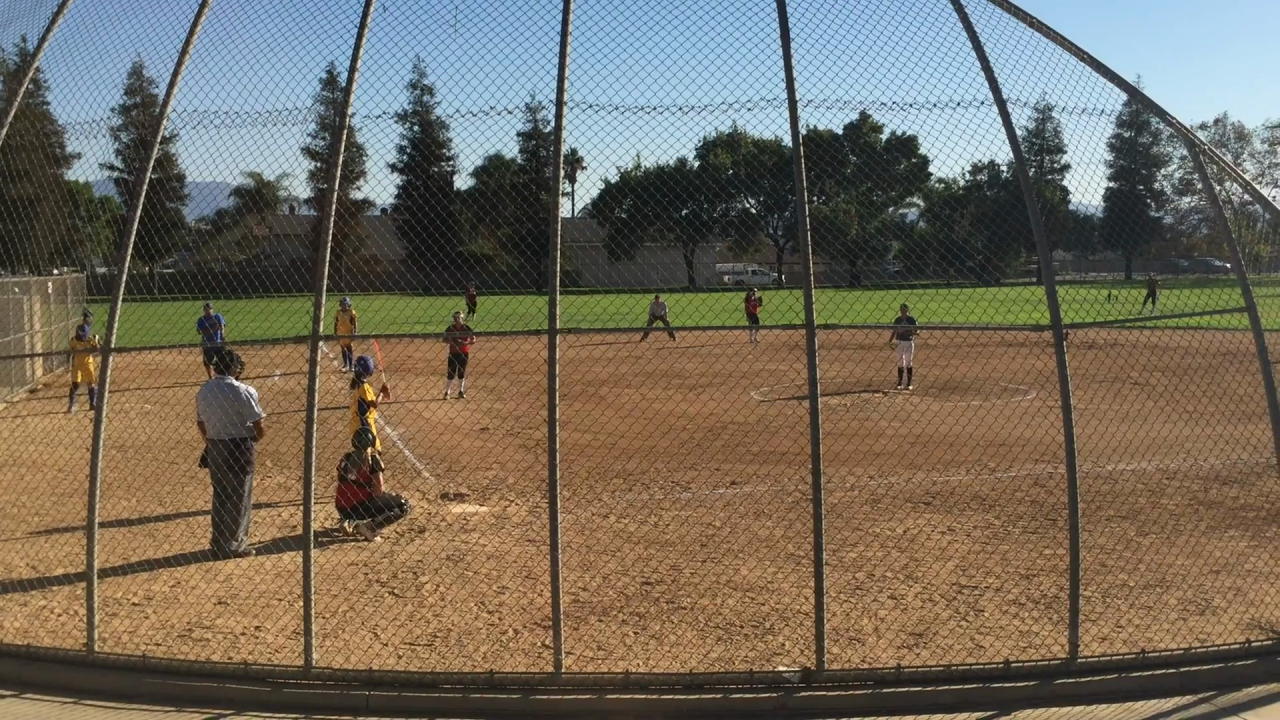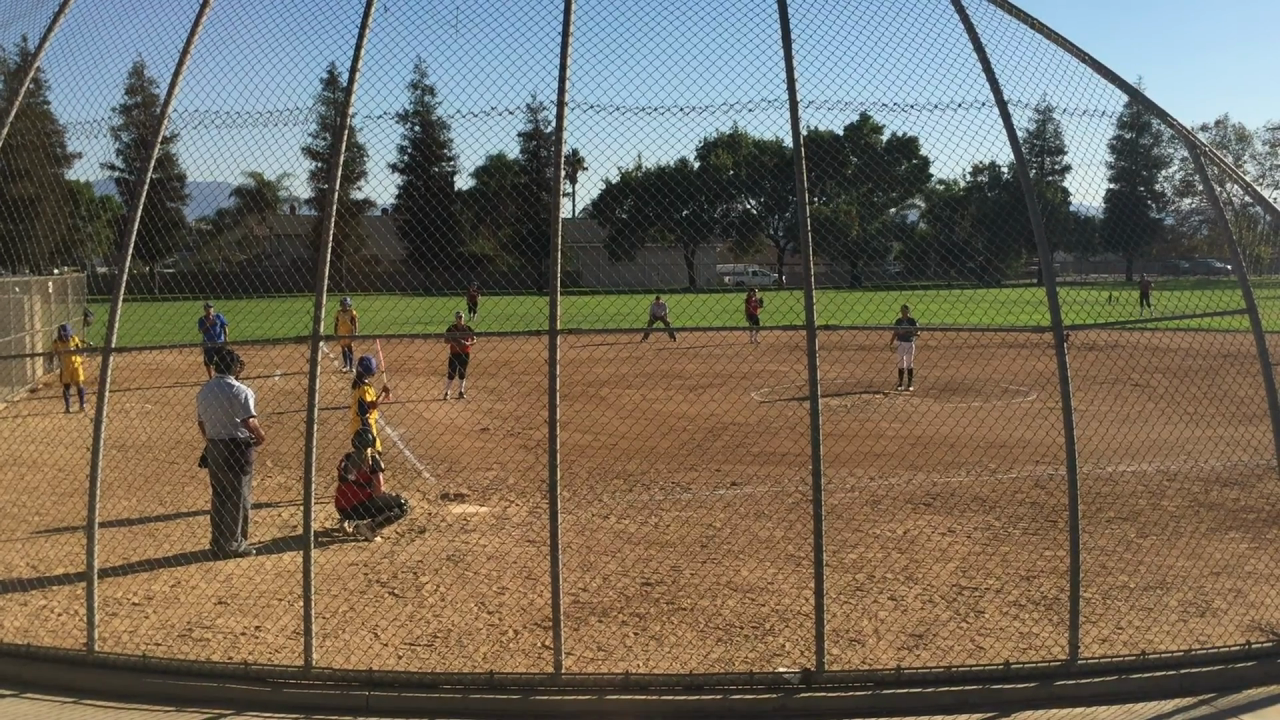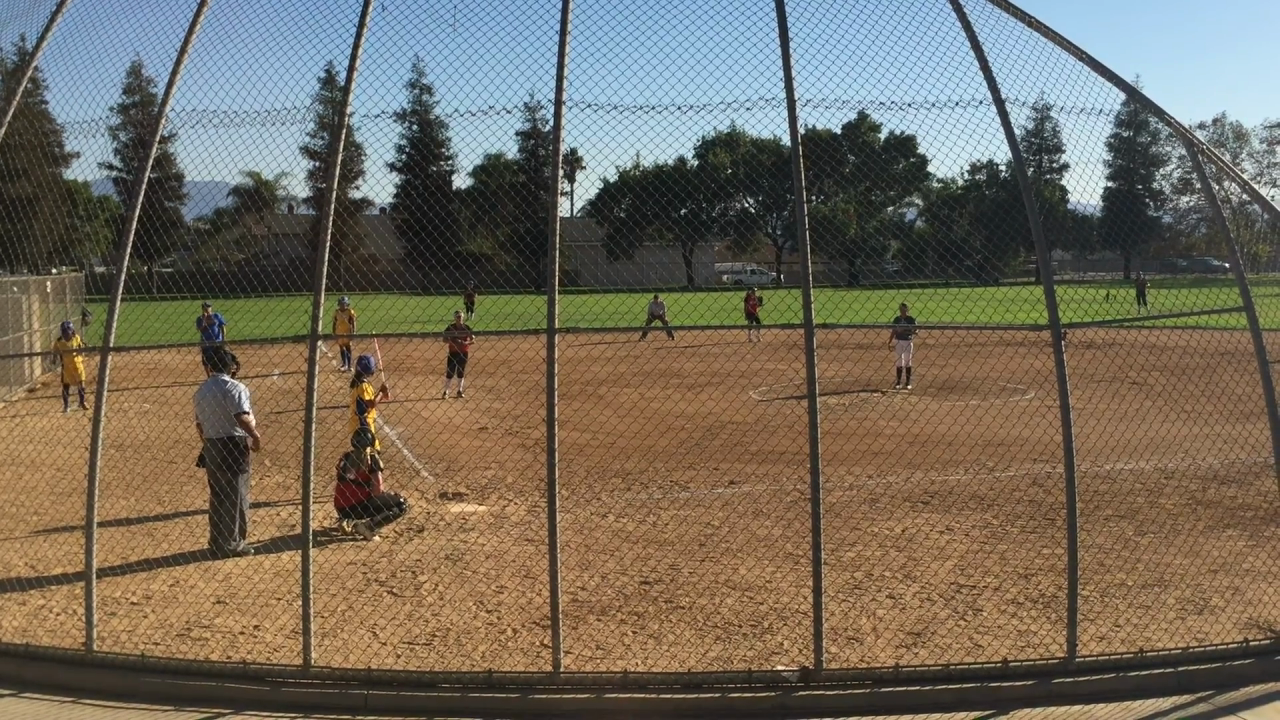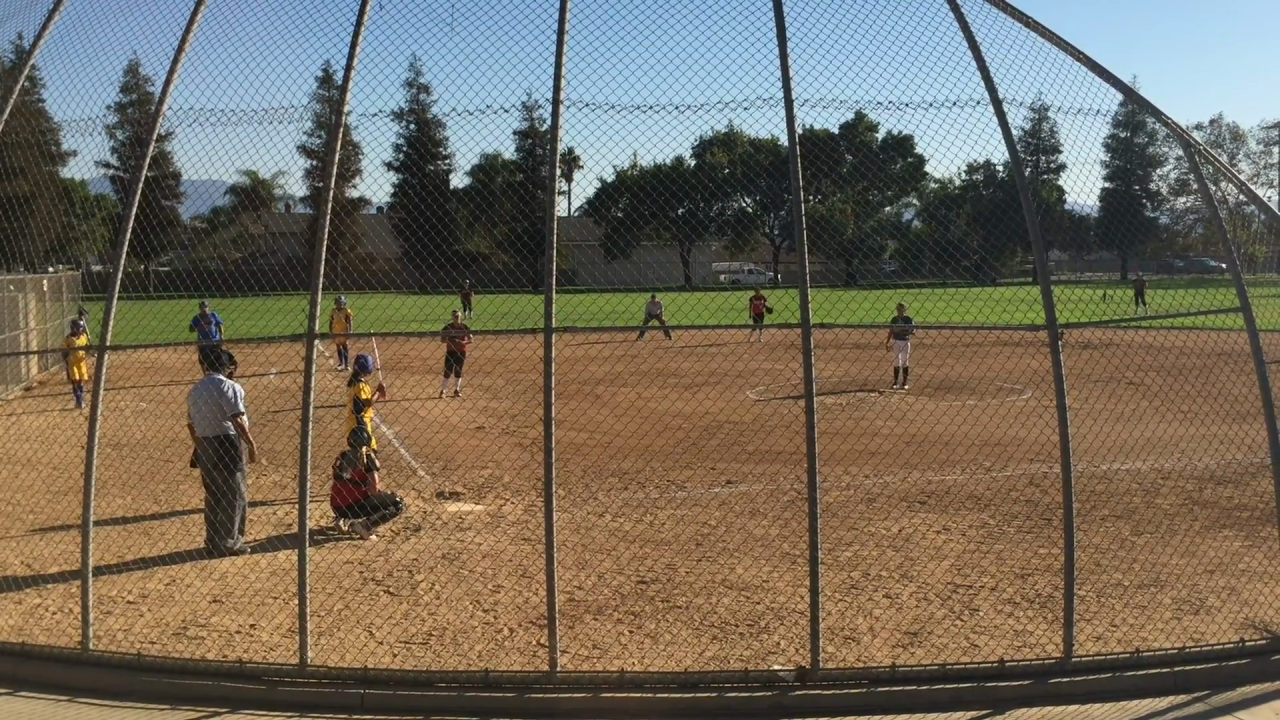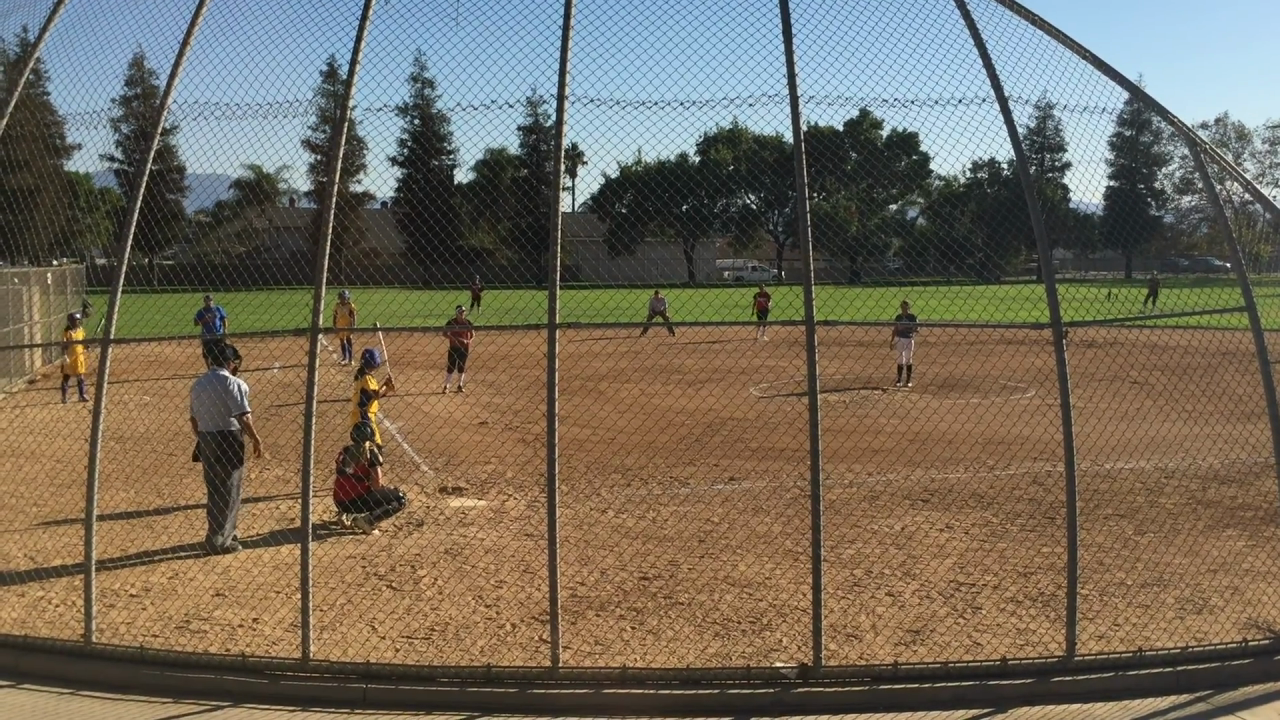
dt=0.7s
person 1, frame 1
left shoulder: (204, 391)
right shoulder: (243, 391)
left elbow: (201, 423)
right elbow: (258, 423)
right wrist: (258, 437)
left hip: (214, 448)
right hip: (239, 448)
left knee: (220, 496)
right knee: (238, 497)
left ankle: (218, 541)
right ankle: (232, 545)
person 1, frame 2
left shoulder: (204, 390)
right shoulder: (239, 391)
left elbow: (201, 422)
right elbow: (249, 422)
right wrist: (261, 436)
left hip: (213, 448)
right hip: (237, 447)
left knee: (219, 496)
right knee: (238, 497)
left ankle: (218, 541)
right ankle: (232, 544)
person 1, frame 3
left shoulder: (201, 391)
right shoulder: (234, 387)
left elbow: (200, 424)
right elbow: (242, 417)
right wrist: (256, 436)
left hip: (211, 447)
right hip: (233, 446)
left knee: (217, 495)
right knee: (236, 496)
left ankle: (217, 541)
right ankle: (231, 544)
person 1, frame 4
left shoulder: (195, 390)
right shoulder: (229, 387)
left elbow: (191, 425)
right elbow: (237, 420)
right wrist: (251, 444)
left hip: (204, 446)
right hip: (227, 444)
left knee: (212, 495)
right knee: (234, 495)
left ankle: (213, 540)
right ankle: (229, 542)
person 1, frame 5
left shoulder: (198, 384)
right shoulder: (233, 383)
left elbow: (193, 418)
right elbow: (242, 417)
right wrist: (256, 440)
left hip: (206, 441)
right hip: (227, 441)
left knee: (215, 491)
right knee: (229, 493)
left ankle: (217, 534)
right ankle: (220, 540)
